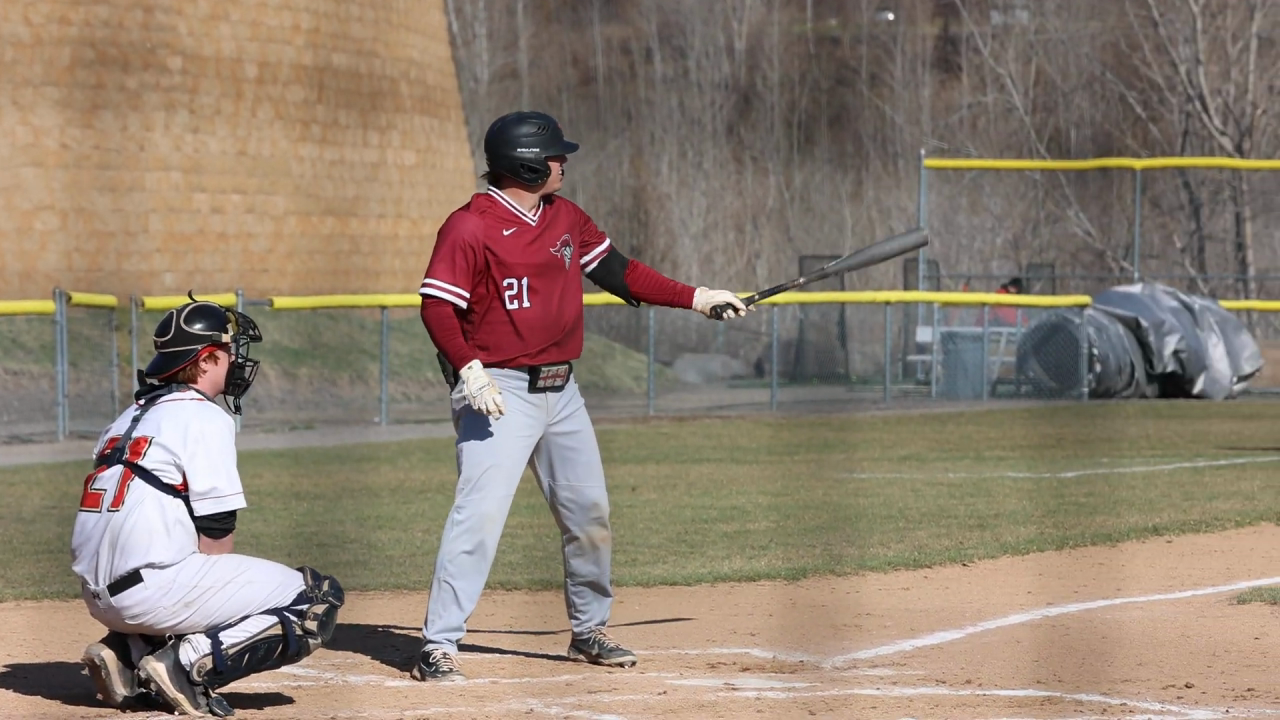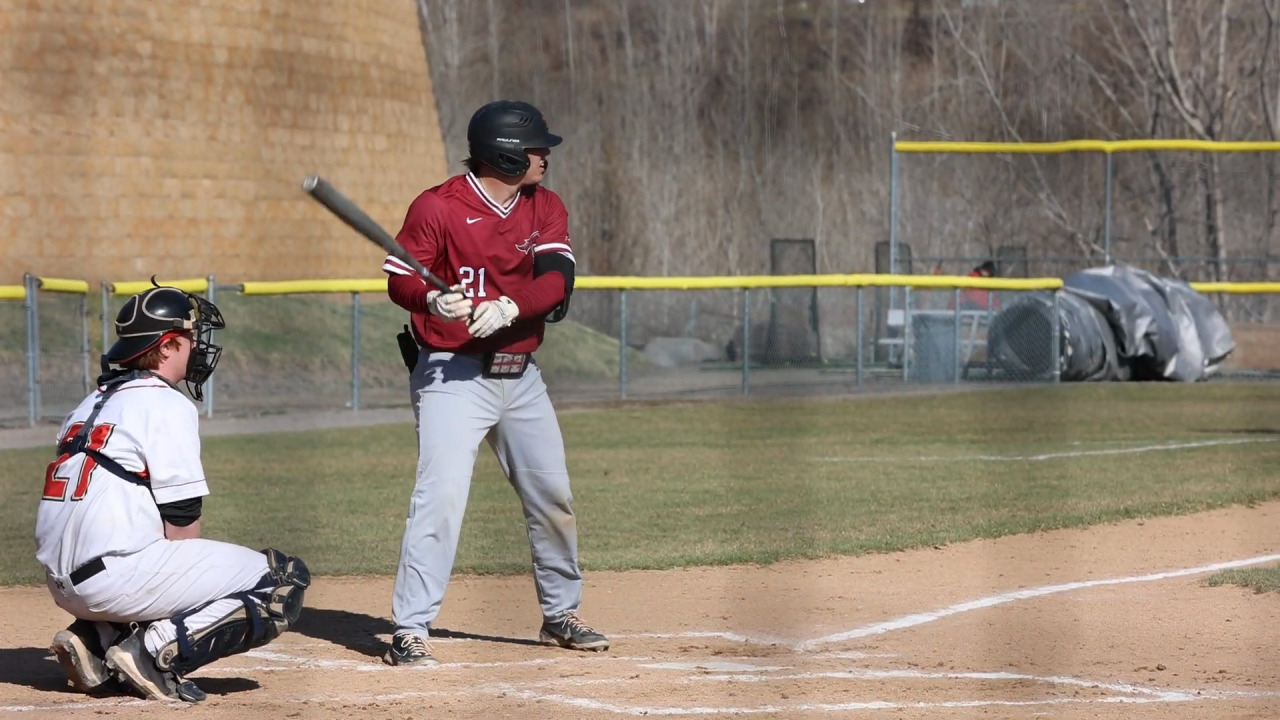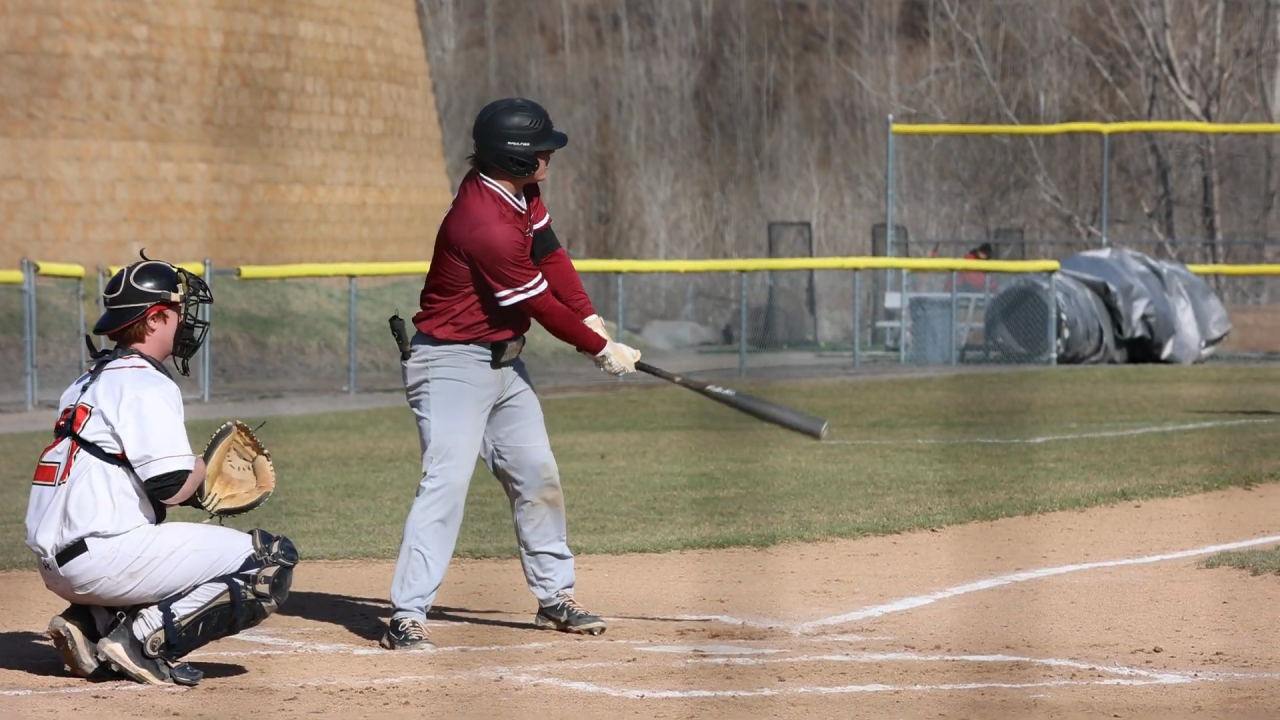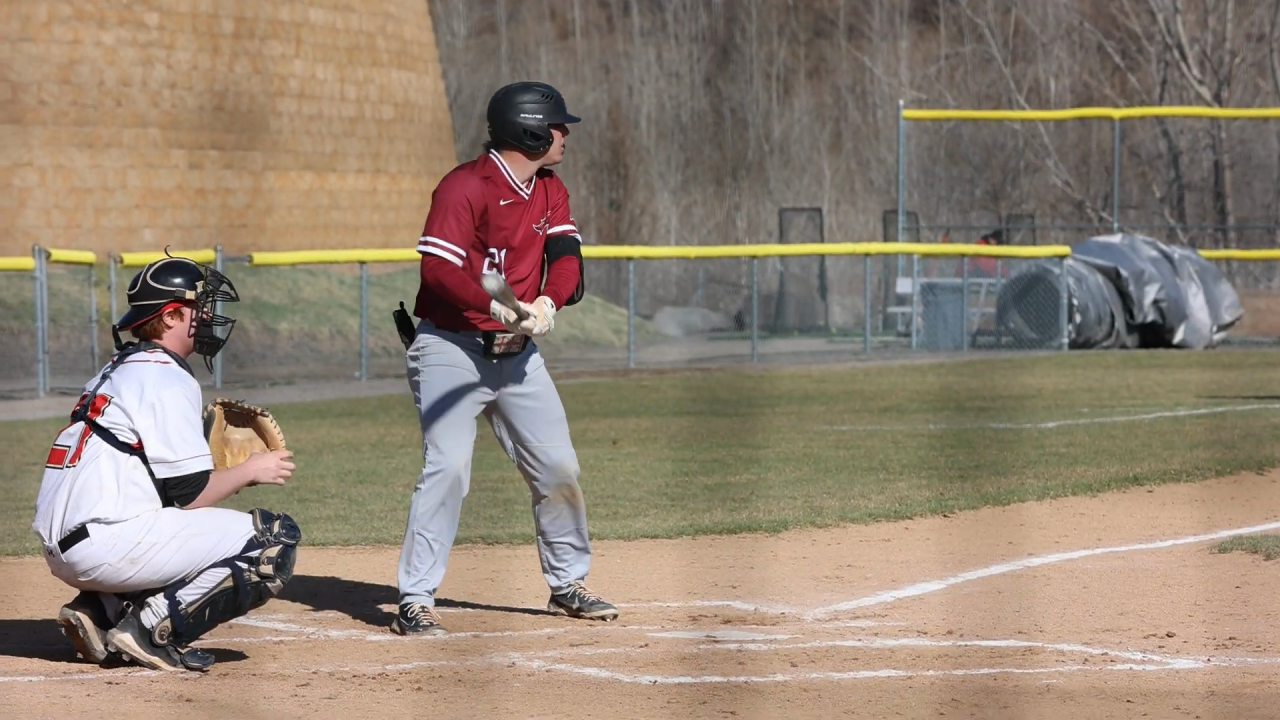
dt=0.7s
person 1, frame 1
left shoulder: (566, 216)
right shoulder: (469, 226)
left elbow: (618, 271)
right elbow: (437, 308)
left wrist: (694, 298)
right wrist: (470, 370)
left hip: (561, 390)
right hip: (500, 392)
left knee: (589, 511)
right knee: (478, 514)
left ankle: (589, 631)
right ankle: (438, 644)
person 1, frame 2
left shoulder: (547, 207)
right shoulder: (437, 206)
left elbow: (557, 282)
right elbow: (399, 279)
left wrist: (507, 307)
right wrist: (434, 302)
left hip: (521, 375)
right hip: (451, 375)
left knee: (552, 497)
right knee: (440, 498)
left ankle: (561, 614)
right ankle: (409, 630)
person 1, frame 3
left shoulder: (516, 189)
right shoulder: (487, 226)
left elbow: (550, 254)
right elbow: (540, 304)
left wrist: (588, 321)
right wrist: (602, 348)
left hip: (503, 359)
right hip: (452, 363)
left knee: (537, 476)
right knee: (447, 481)
left ankle: (555, 597)
right ankle: (407, 614)
person 1, frame 4
left shoulder: (551, 190)
right shoulder: (466, 186)
left elbow: (565, 259)
right elbow: (436, 271)
left wrist: (547, 304)
right wrist: (494, 305)
left hip: (517, 352)
right hip: (452, 348)
left knee: (558, 470)
right knee: (448, 469)
left ankle: (567, 585)
right ankle: (414, 600)
person 2, frame 1
left shoulder: (132, 415)
right shoulder: (204, 417)
right elbow: (217, 532)
right wrist: (215, 585)
left hip: (99, 594)
right hip: (151, 588)
right knee: (319, 600)
left ankle: (126, 653)
right ankle: (187, 663)
person 2, frame 2
left shoulder: (94, 401)
right shoulder: (167, 404)
right elbow: (181, 520)
right wrist: (191, 575)
left hip: (63, 583)
right hip: (113, 574)
right knee: (285, 581)
left ankle: (96, 641)
right ankle: (153, 653)
person 2, frame 3
left shoulder: (91, 379)
right shoulder: (145, 383)
right elbow: (173, 487)
left wrist: (188, 469)
right wrist: (201, 470)
left hip: (57, 561)
right hip: (101, 555)
right knee: (273, 561)
left ankle: (91, 625)
right ankle: (144, 639)
person 2, frame 4
left shoulder: (120, 369)
right shoulder: (168, 379)
right elbow: (192, 494)
left wrist: (225, 461)
right wrist: (251, 469)
left hip: (63, 547)
right hip: (104, 543)
right knee: (275, 540)
left ankle: (102, 611)
right ankle: (152, 629)
